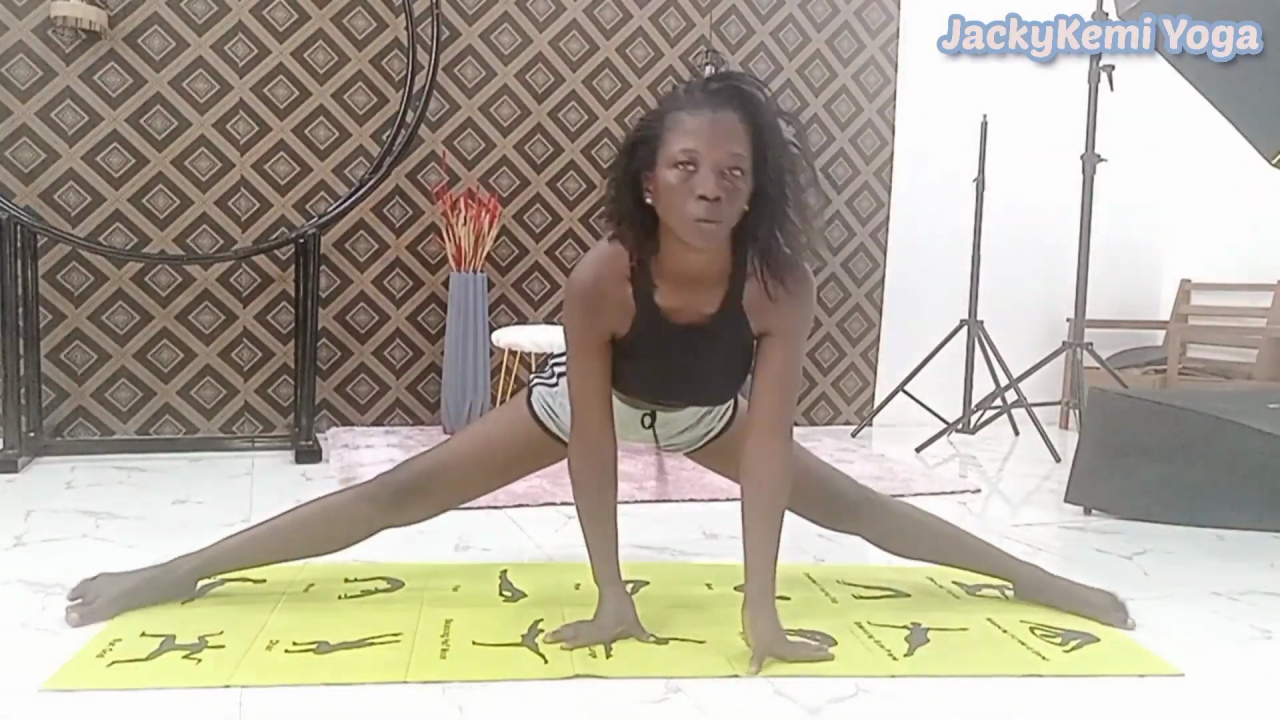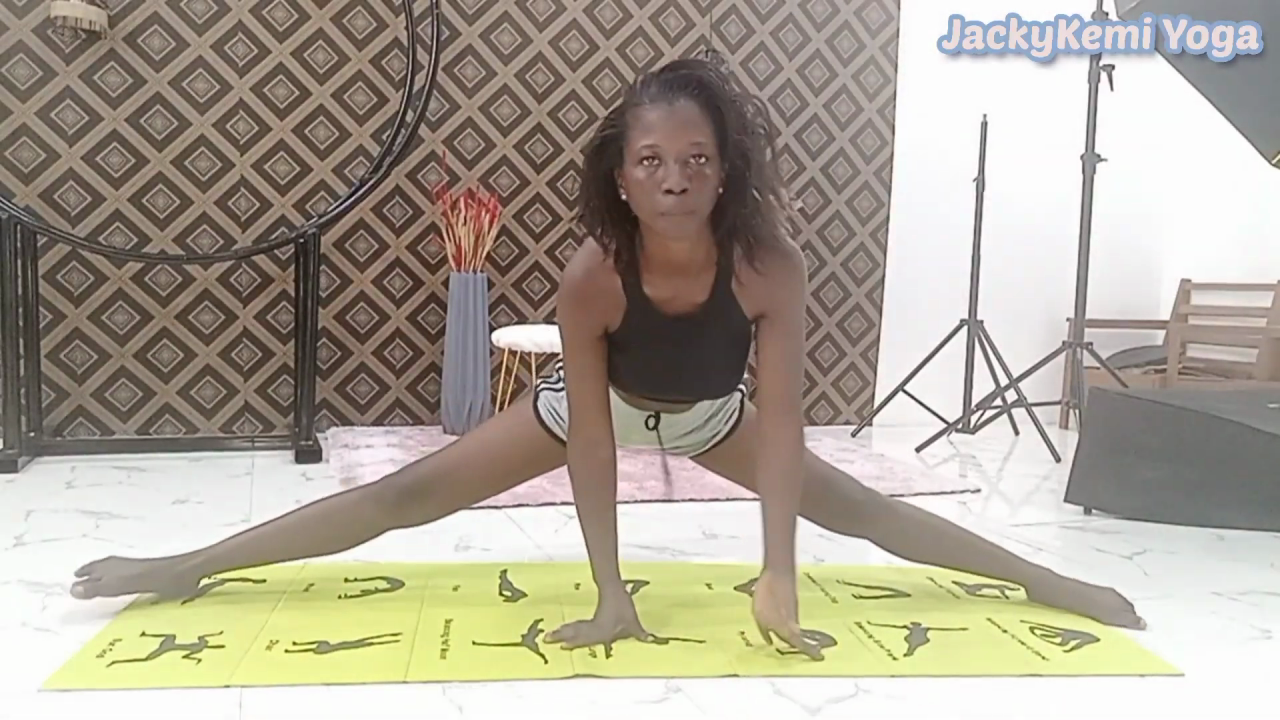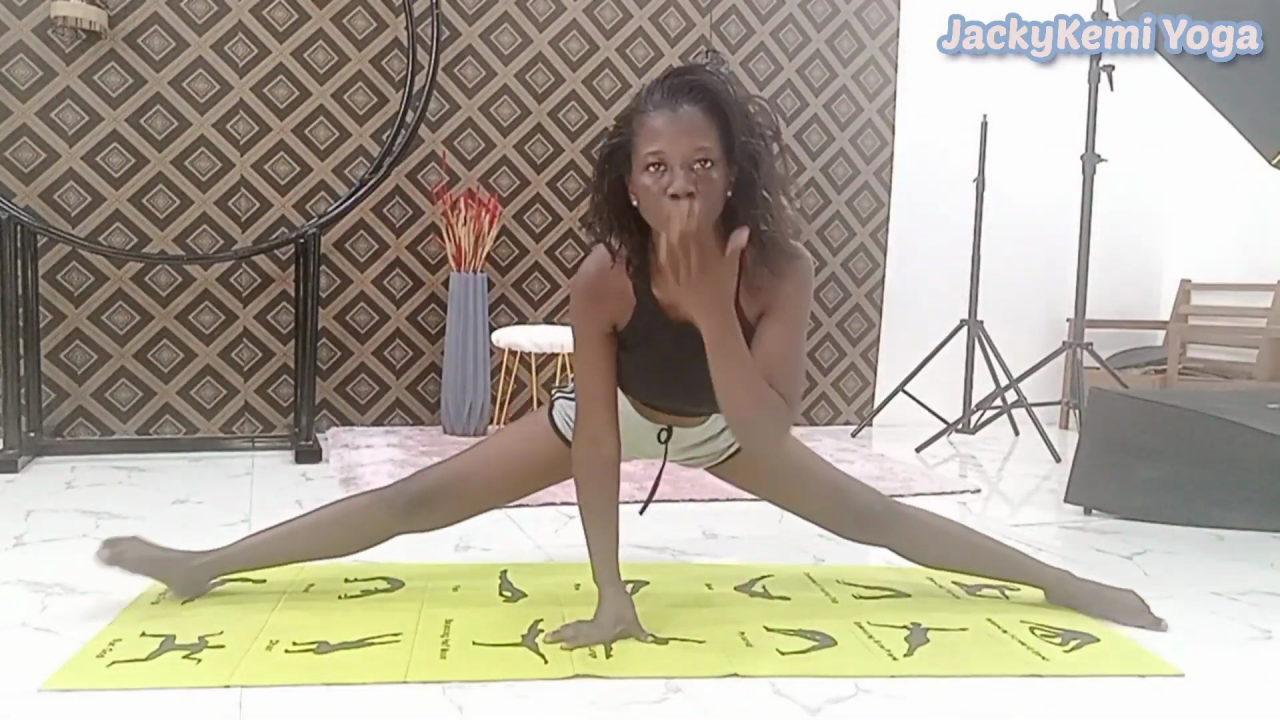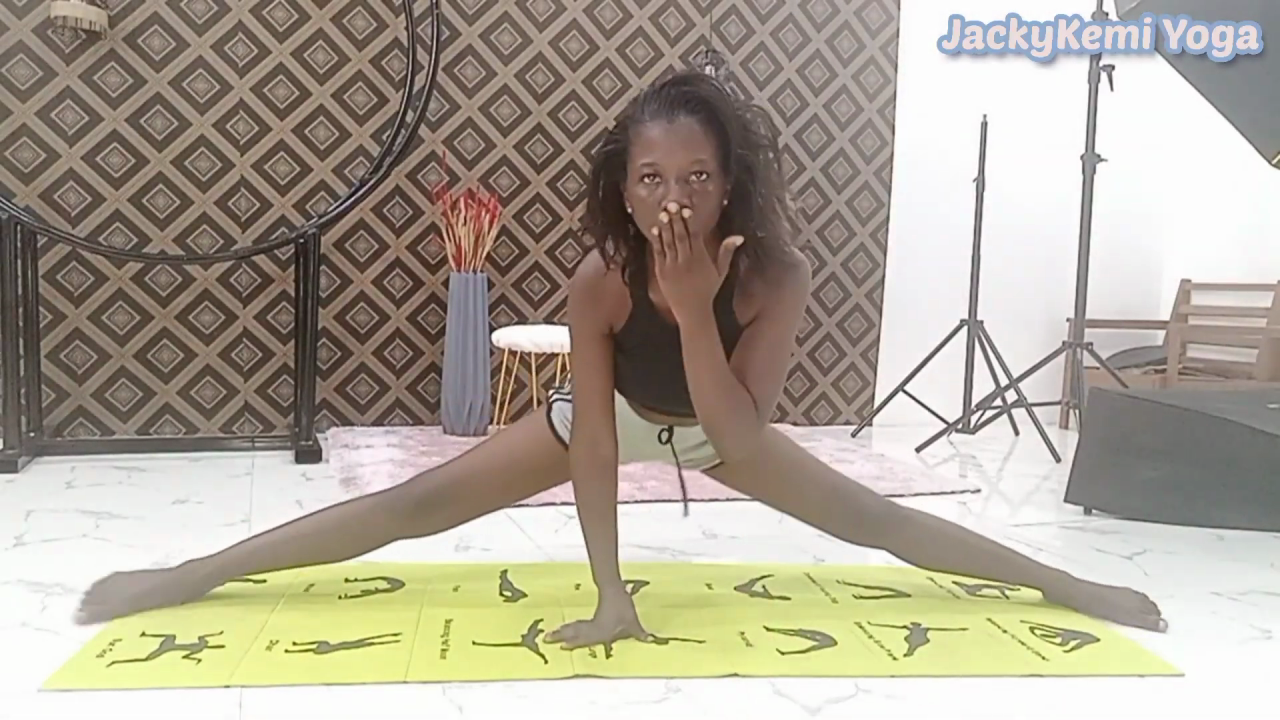
dt=0.4s
person 1, frame 1
left shoulder: (782, 283)
right shoulder: (601, 280)
left elbow: (767, 443)
right elbow: (592, 446)
left wrist: (759, 607)
right wrist: (610, 599)
left hip: (707, 414)
right hip: (593, 402)
left knee: (857, 506)
right knee: (400, 492)
left ankle: (1041, 579)
right ankle: (175, 573)
person 1, frame 2
left shoulder: (770, 264)
right shoulder: (592, 277)
left elbow: (780, 419)
right elbow: (591, 443)
left wrist: (775, 577)
right wrist: (609, 598)
left hip: (712, 415)
right hip: (594, 405)
left knee: (863, 511)
right knee: (404, 494)
left ankle: (1054, 583)
right ankle: (180, 569)
person 1, frame 3
left shoulder: (779, 267)
right shoulder: (603, 277)
left elbow: (768, 435)
right elbow: (594, 443)
left wrist: (714, 312)
right wrist: (610, 598)
left hip: (725, 423)
right hip: (614, 415)
left knee: (875, 519)
right knee: (420, 500)
left ankle: (1069, 587)
right ankle: (202, 564)
person 1, frame 4
left shoulder: (774, 276)
right shoulder: (598, 282)
left elbow: (736, 438)
right elbow: (593, 442)
left wrist: (693, 310)
right wrist: (609, 599)
left hip: (720, 426)
right hip: (609, 415)
left knee: (882, 522)
right knee: (417, 503)
left ankle: (1074, 587)
right ankle: (186, 577)
